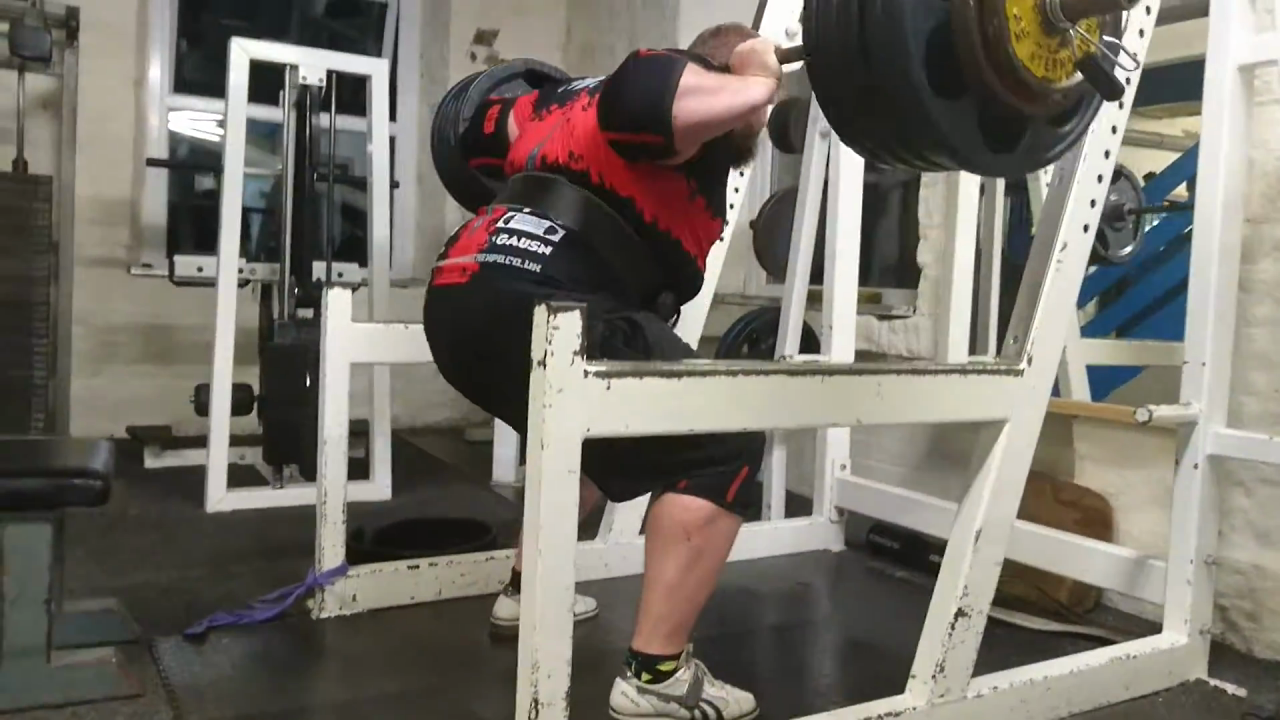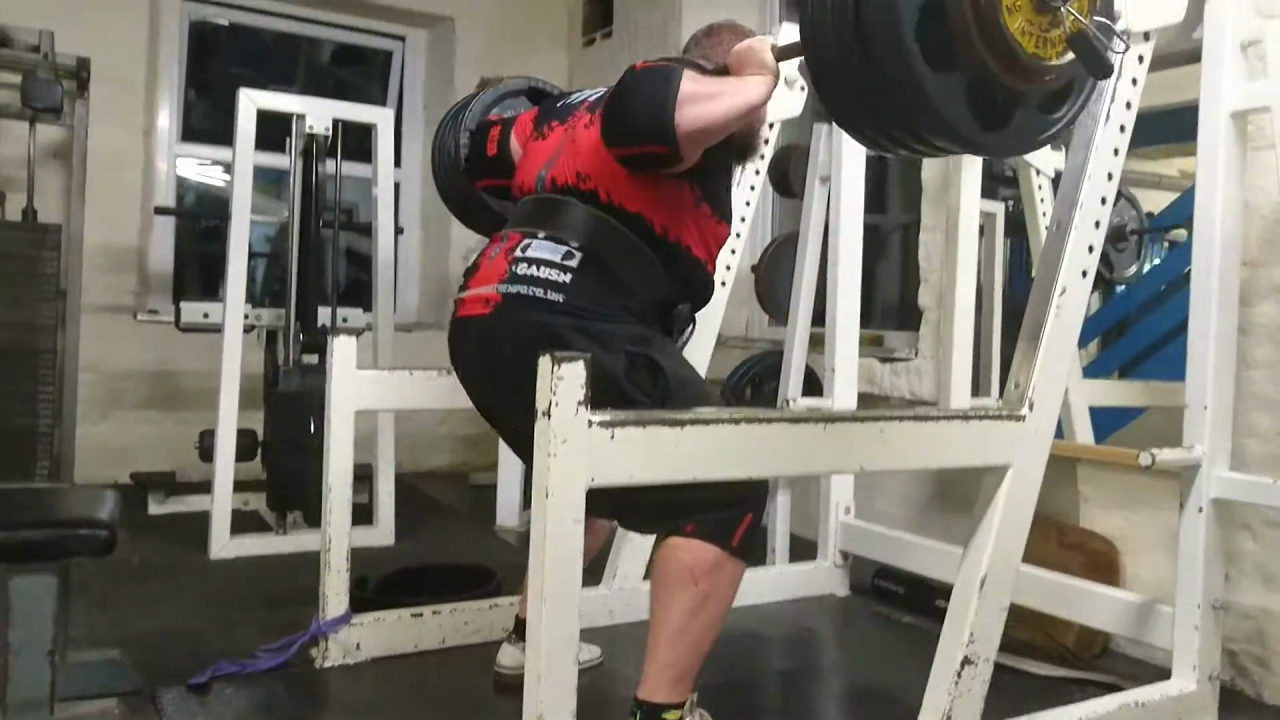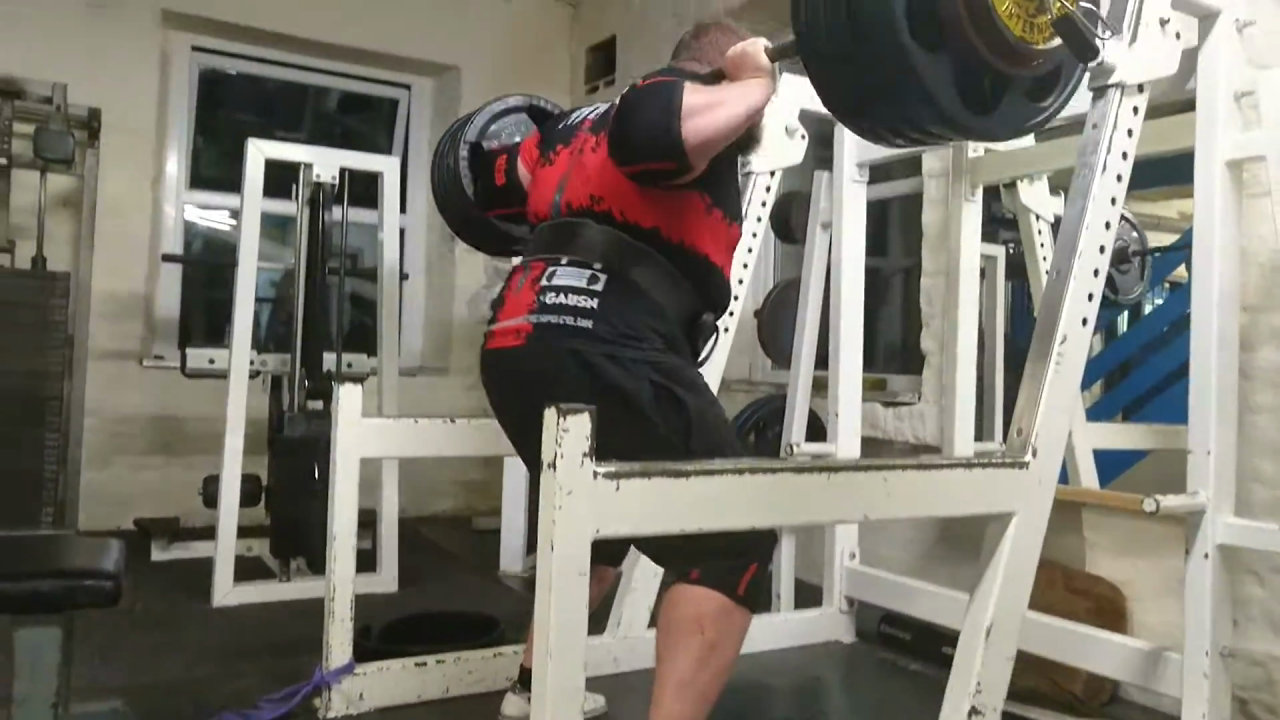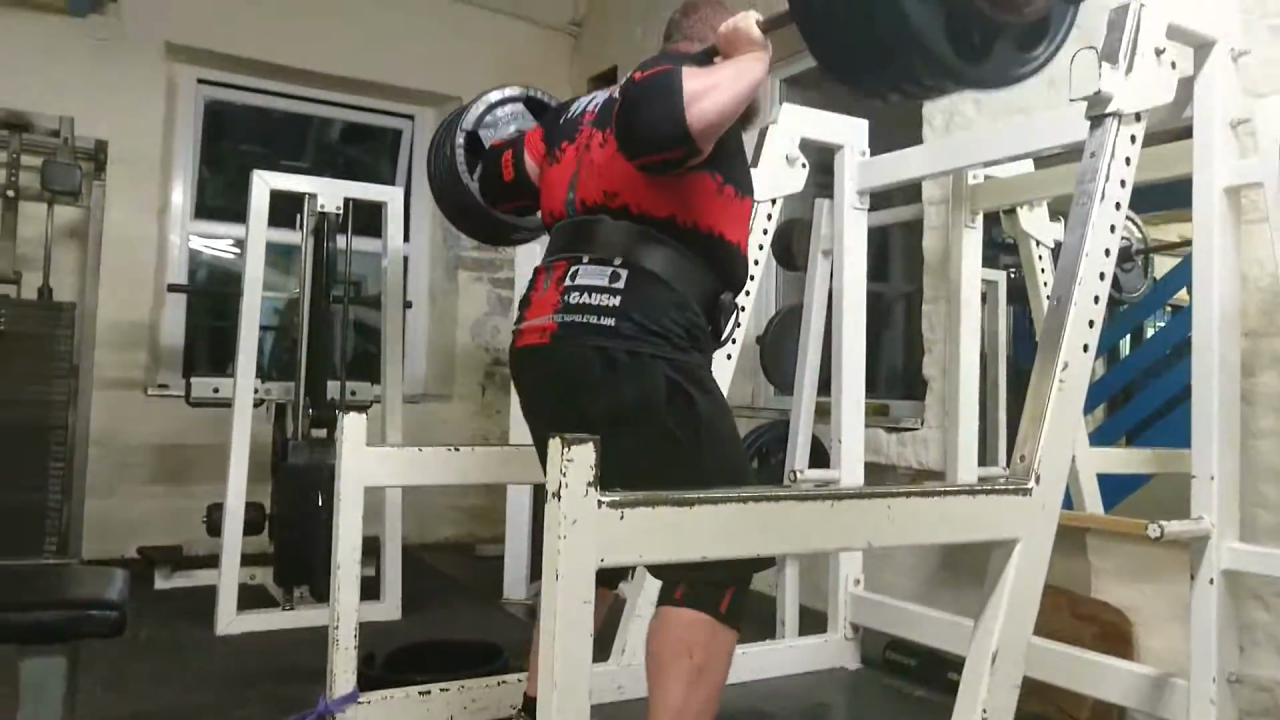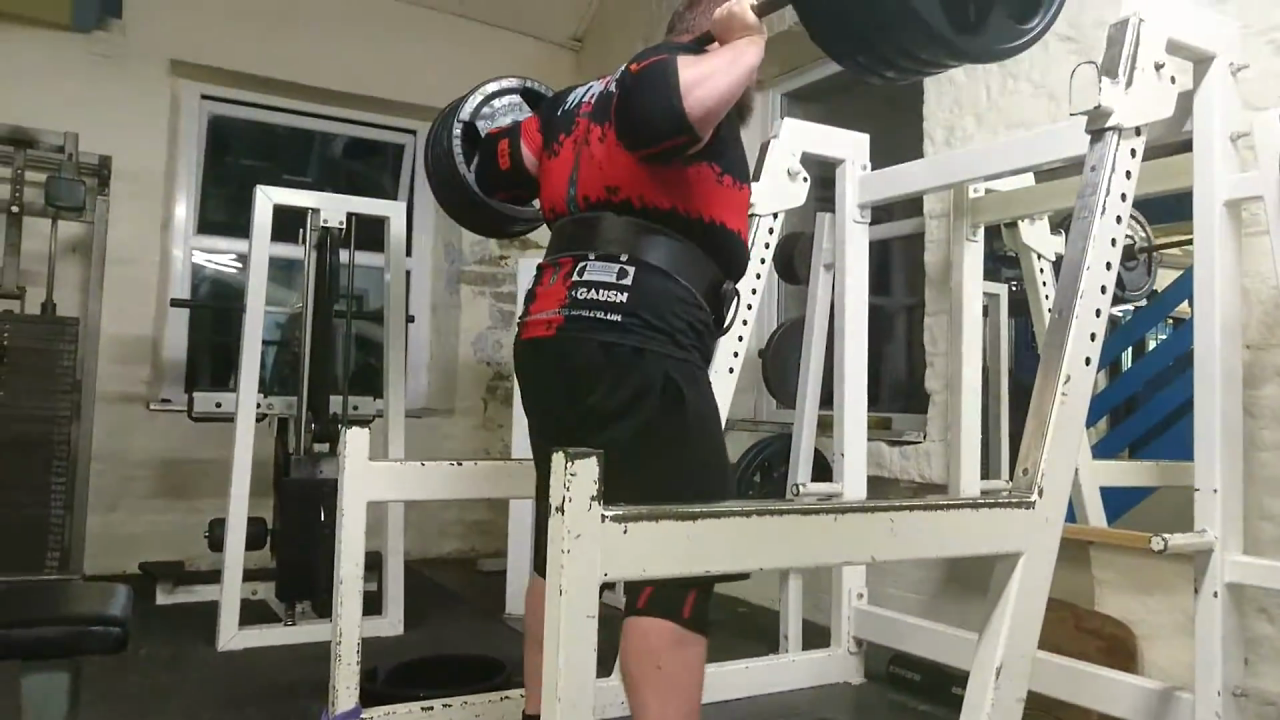
dt=0.2s
person 1, frame 1
left shoulder: (583, 92)
right shoulder: (702, 92)
left elbow: (484, 134)
right elbow: (644, 97)
right wrist: (759, 81)
left hip: (466, 296)
right hip: (531, 300)
left knee: (598, 434)
right knee: (719, 447)
left ankle: (526, 591)
person 1, frame 2
left shoulder: (589, 101)
right shoulder: (693, 91)
left elbow: (486, 156)
right elbow: (648, 111)
right wrist: (757, 82)
left hip: (491, 318)
right hip: (559, 324)
right knee: (723, 491)
left ankle: (530, 638)
person 1, frame 3
left shoulder: (589, 117)
right shoulder: (682, 96)
left elbow: (495, 185)
right elbow: (658, 131)
right wrist: (756, 84)
left hip: (521, 345)
right hip: (597, 350)
right knee: (730, 539)
person 1, frame 4
left shoulder: (590, 107)
right shoulder: (684, 81)
left elbow: (497, 178)
right elbow: (665, 122)
right wrist: (753, 59)
left hip: (551, 340)
right hip: (630, 347)
right knee: (713, 554)
person 1, frame 5
left shoulder: (586, 97)
right shoulder: (680, 68)
left elbow: (494, 166)
right elbow: (663, 110)
left hip: (558, 336)
right hip: (634, 343)
right knee: (674, 565)
